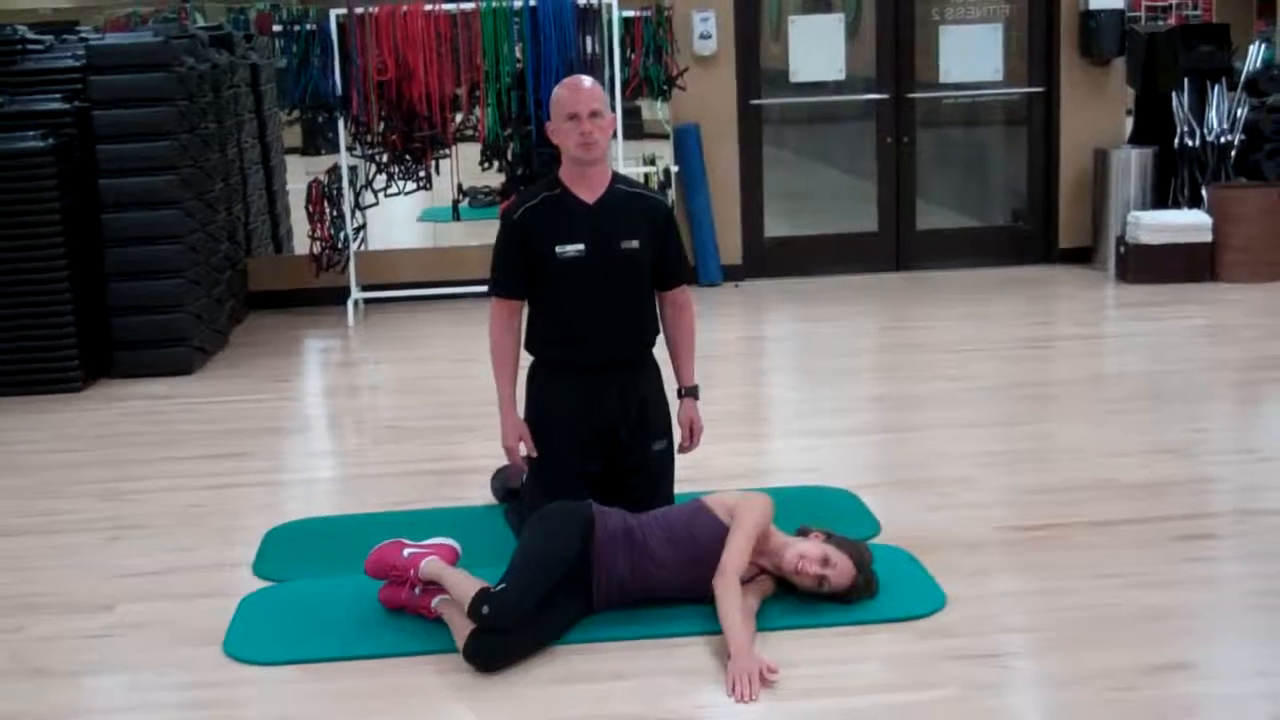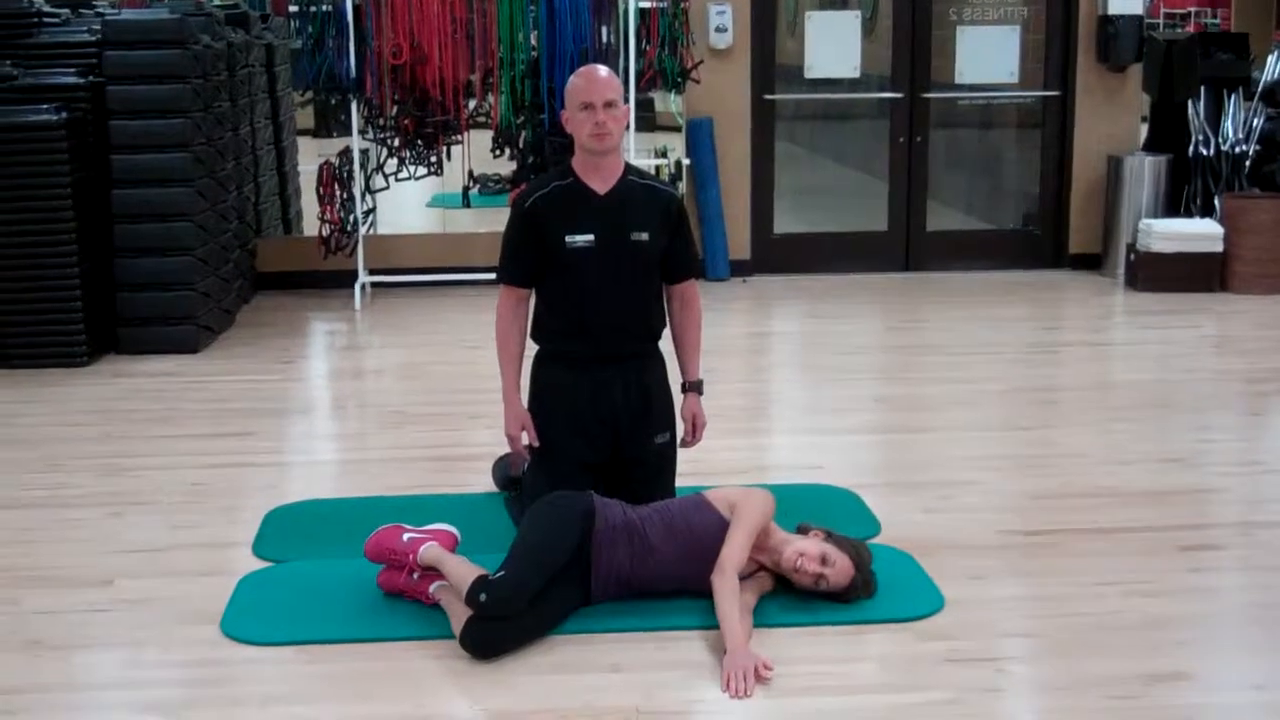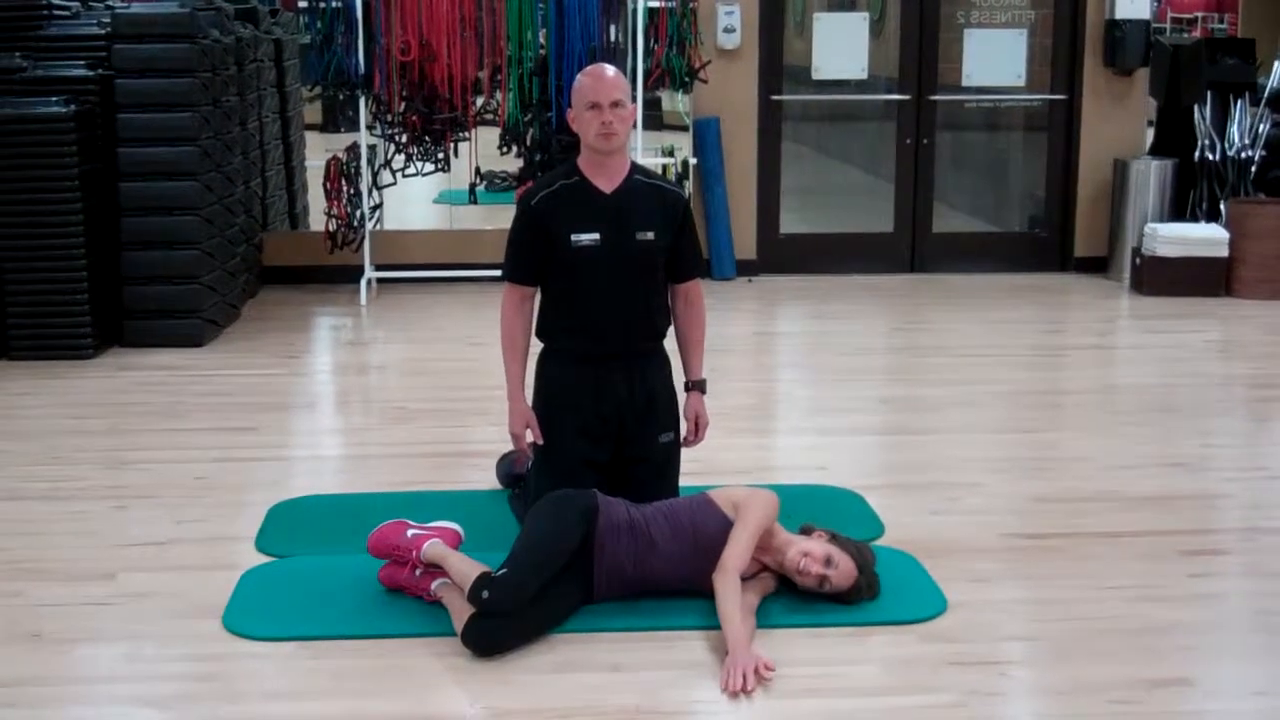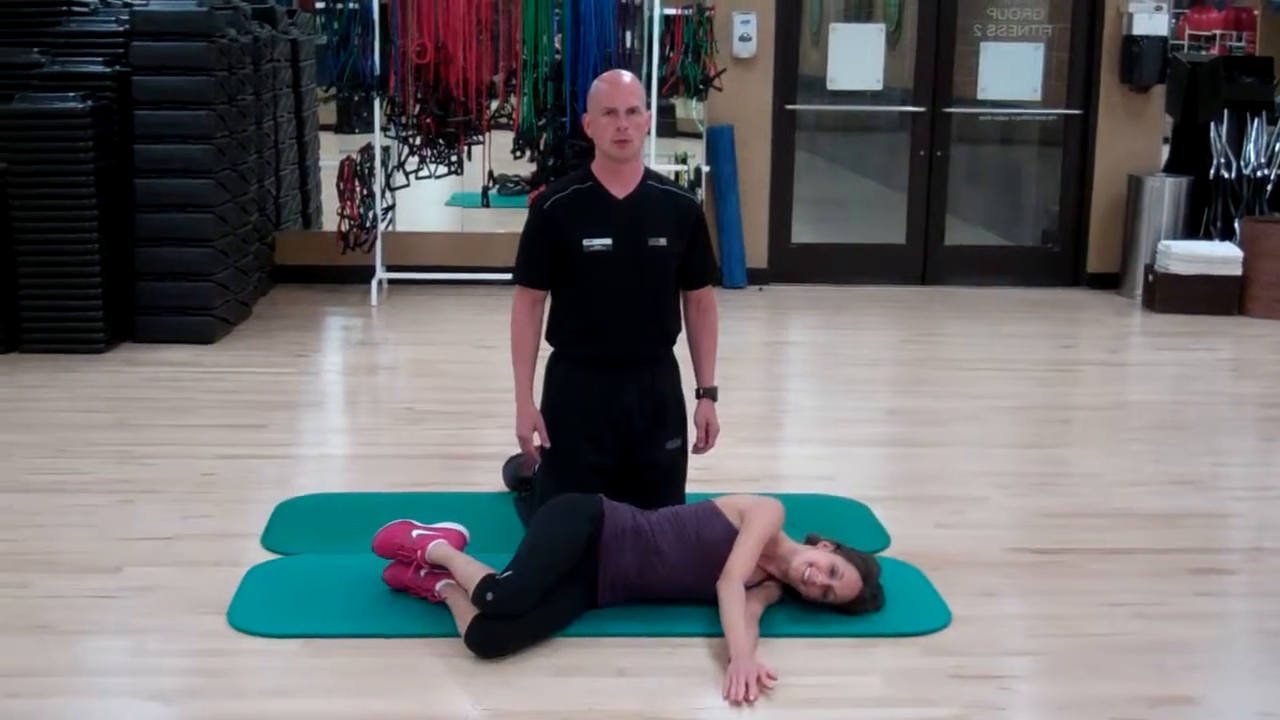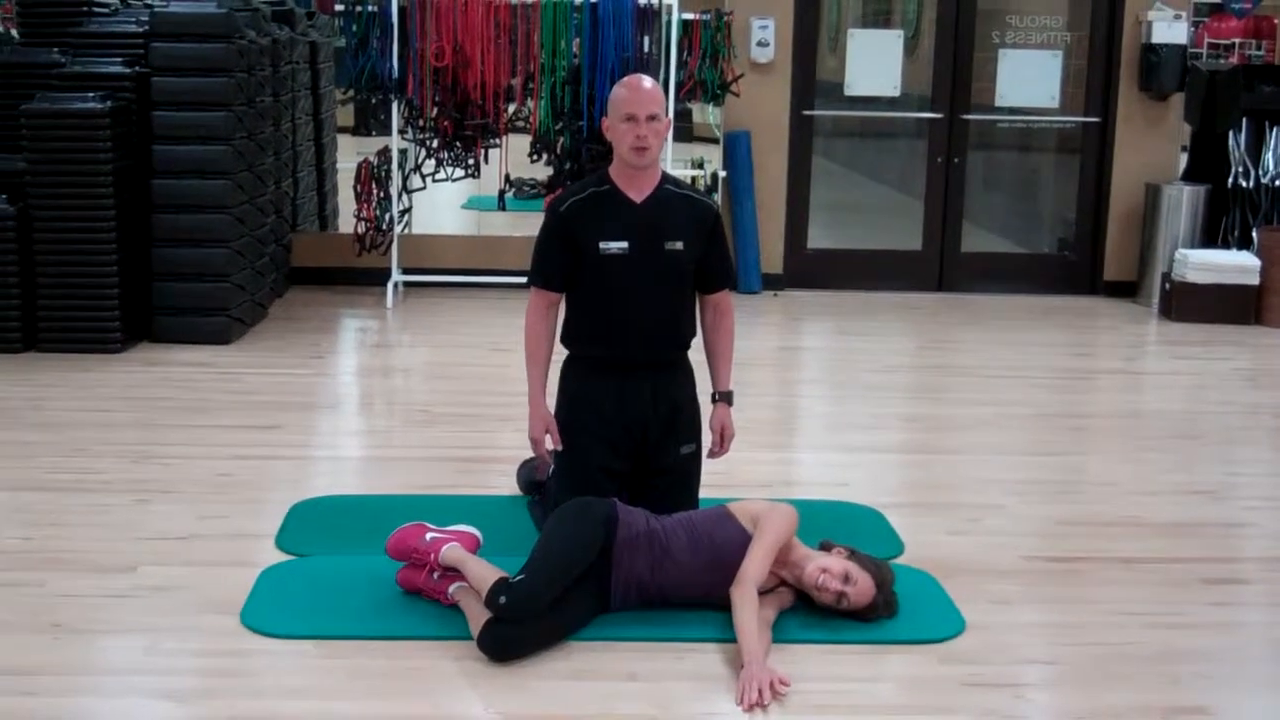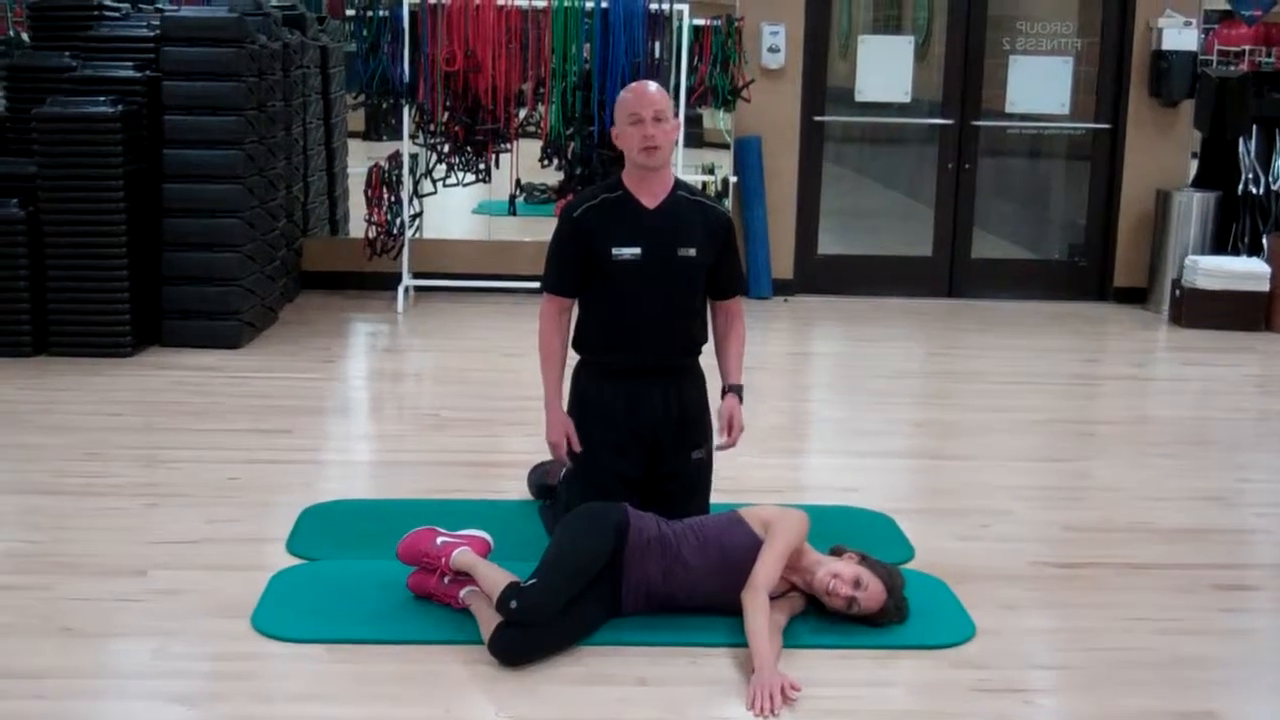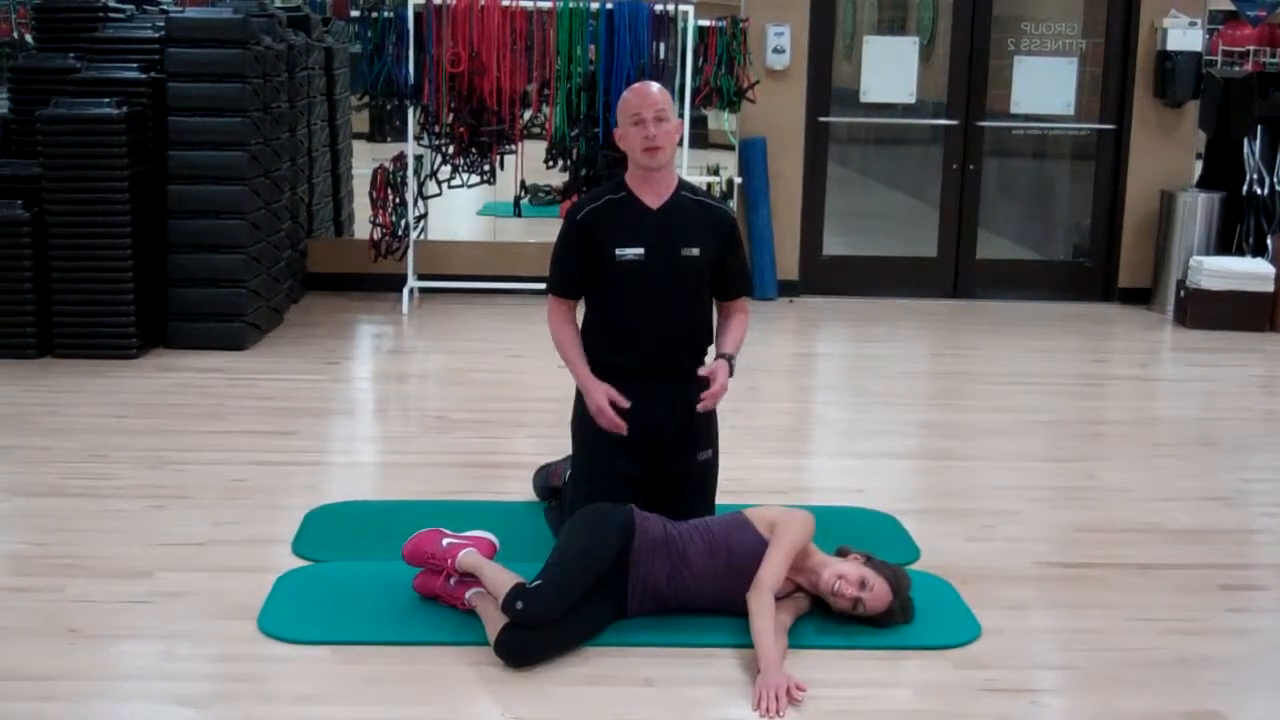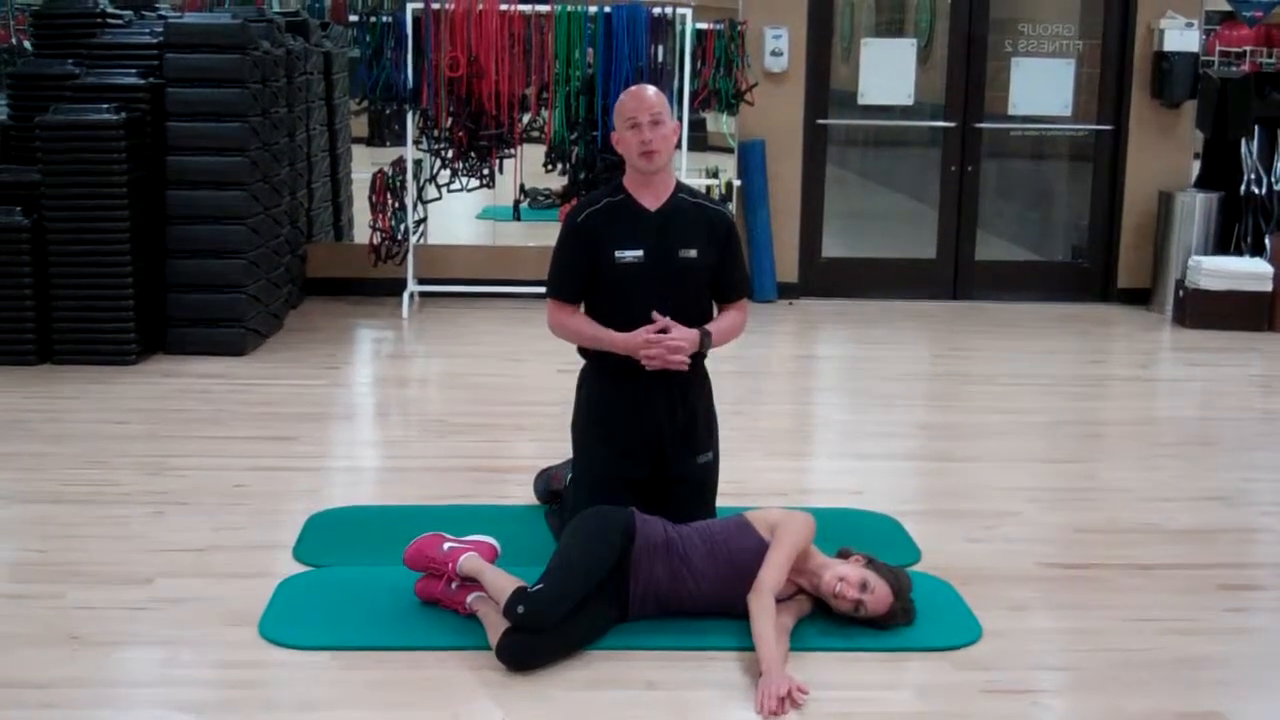
dt=0.4s
person 1, frame 1
left shoulder: (762, 583)
right shoulder: (758, 507)
left elbow: (739, 605)
right elbow: (724, 577)
left wrist: (742, 652)
right wrist: (742, 652)
left hip: (588, 594)
right hip: (578, 533)
left knee: (487, 652)
right knee: (501, 613)
left ankle: (433, 597)
right ankle: (426, 563)
person 1, frame 2
left shoulder: (761, 579)
right shoulder: (759, 502)
left elbow: (736, 600)
right elbow: (724, 572)
left wrist: (739, 648)
right wrist: (736, 648)
left hip: (588, 585)
right hip: (578, 522)
left knee: (484, 640)
right knee: (499, 599)
left ankle: (432, 583)
right ankle: (425, 547)
person 1, frame 3
left shoulder: (764, 581)
right shoulder: (763, 503)
left elbow: (739, 602)
right elbow: (725, 573)
left wrist: (740, 650)
right wrist: (739, 649)
left hip: (590, 585)
right hip: (582, 521)
left knee: (485, 638)
right knee: (502, 597)
left ankle: (434, 581)
right ankle: (427, 544)
person 1, frame 4
left shoulder: (768, 590)
right shoulder: (768, 511)
left elbow: (743, 610)
right elbow: (730, 581)
left wrist: (743, 657)
right wrist: (741, 657)
left hip: (595, 589)
right hip: (588, 523)
right knee: (506, 598)
left ankle: (438, 581)
right ankle: (433, 545)
person 1, frame 5
left shoulder: (781, 596)
right shoulder: (783, 517)
left elbow: (756, 614)
right elbow: (742, 586)
left wrist: (754, 663)
right wrist: (754, 662)
left hip: (608, 593)
right hip: (601, 528)
left knee: (501, 643)
right knee: (518, 603)
left ankle: (451, 584)
right ankle: (445, 548)
person 1, frame 6
left shoulder: (793, 601)
right shoulder: (793, 522)
left elbow: (766, 618)
right elbow: (754, 591)
left wrist: (765, 669)
right wrist: (765, 667)
left hip: (619, 597)
right hip: (612, 532)
left knee: (512, 647)
right knee: (529, 607)
left ankle: (464, 587)
right ankle: (457, 552)
person 1, frame 7
left shoulder: (798, 601)
right shoulder: (799, 524)
left elbow: (773, 621)
right elbow: (759, 592)
left wrist: (771, 670)
right wrist: (771, 668)
left hip: (625, 599)
right hip: (618, 534)
left knee: (517, 649)
right knee: (534, 609)
left ankle: (468, 589)
right ankle: (462, 554)
person 1, frame 8
left shoulder: (799, 604)
right shoulder: (799, 526)
left elbow: (774, 623)
right elbow: (760, 594)
left wrist: (772, 672)
right wrist: (772, 671)
left hip: (626, 602)
right hip: (619, 536)
left knee: (520, 653)
right knee: (536, 612)
left ankle: (470, 594)
right ankle: (463, 558)
person 2, frame 1
left shoulder: (650, 208)
right shoulder: (526, 216)
left elbow: (675, 301)
right elbow: (505, 315)
left wrist: (688, 392)
right wrist: (508, 411)
left hip: (638, 387)
right hip: (559, 391)
right ankle: (516, 484)
person 2, frame 2
left shoulder: (661, 200)
right shoulder: (537, 204)
left elbow: (683, 296)
right elbow: (513, 302)
left wrist: (692, 387)
right wrist: (511, 399)
left hip: (643, 380)
right hip: (563, 382)
right ankle: (519, 473)
person 2, frame 3
left shoulder: (667, 200)
right shoulder: (542, 203)
left elbow: (686, 295)
right elbow: (518, 300)
left wrist: (695, 386)
right wrist: (516, 396)
left hip: (647, 378)
right hip: (567, 379)
right ankle: (524, 473)
person 2, frame 4
left shoulder: (681, 207)
right shoulder: (555, 207)
left elbow: (699, 302)
right elbow: (529, 302)
left wrist: (707, 393)
right wrist: (524, 399)
left hip: (656, 385)
right hip: (576, 384)
right ankle: (531, 477)
person 2, frame 5
left shoulder: (698, 212)
right shoulder: (572, 209)
left elbow: (717, 306)
right elbow: (543, 305)
left wrist: (722, 397)
right wrist: (537, 401)
left hip: (671, 388)
right hip: (591, 387)
right ankle: (546, 481)
person 2, frame 6
left shoulder: (710, 217)
right shoulder: (585, 215)
left elbow: (727, 310)
right elbow: (555, 310)
left wrist: (732, 389)
right wrist: (554, 406)
left hip: (682, 393)
right hip: (603, 392)
right ankle: (557, 482)
person 2, frame 7
left shoulder: (714, 218)
right shoulder: (589, 216)
left elbow: (734, 307)
right elbow: (560, 308)
left wrist: (725, 359)
right wrist: (586, 381)
left hip: (686, 395)
right hip: (610, 396)
right ankle: (562, 484)
person 2, frame 8
left shoulder: (712, 219)
right shoulder: (588, 219)
left elbow: (736, 311)
right elbow: (560, 315)
left wrist: (697, 338)
right wrist: (626, 343)
left hip: (686, 395)
right hip: (609, 394)
right ankle: (563, 487)
